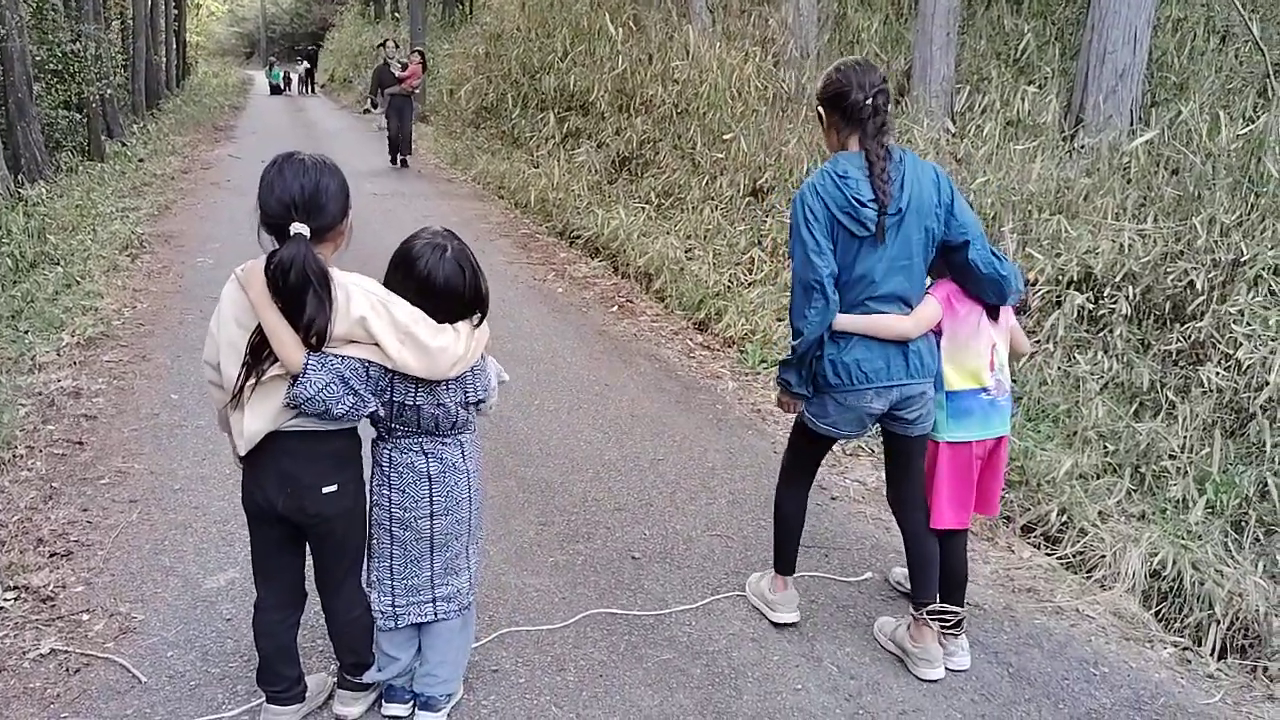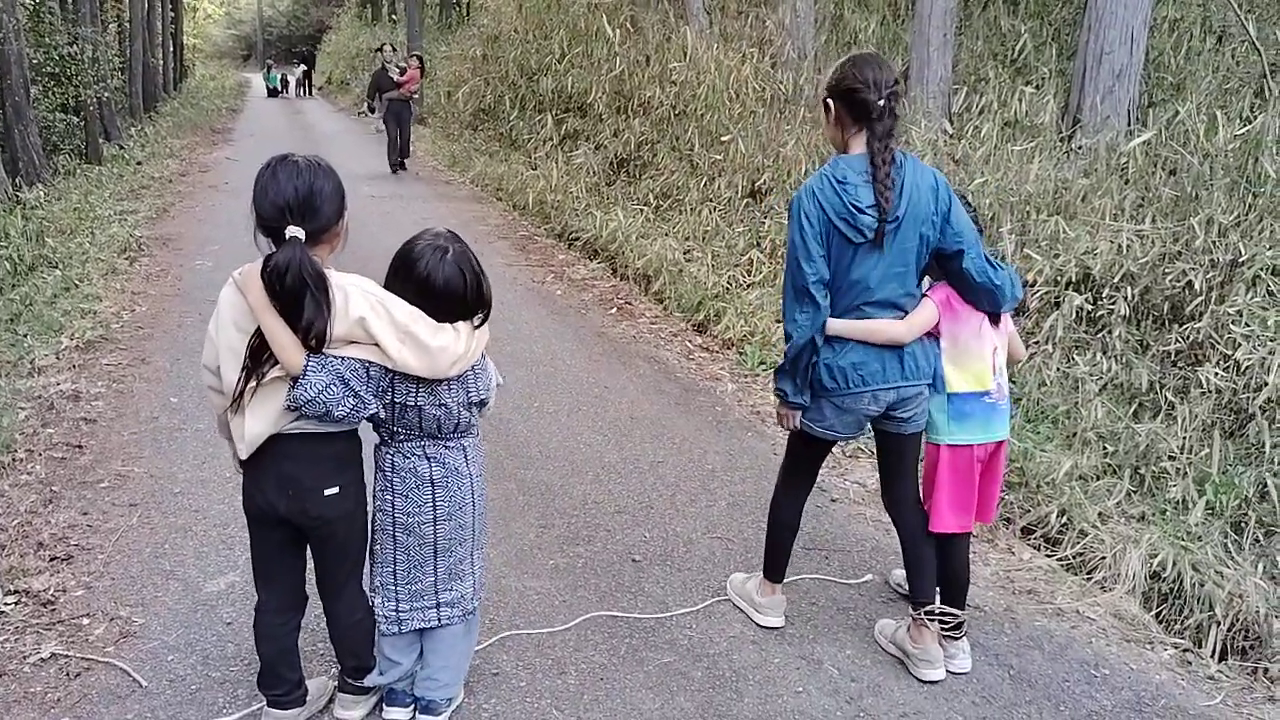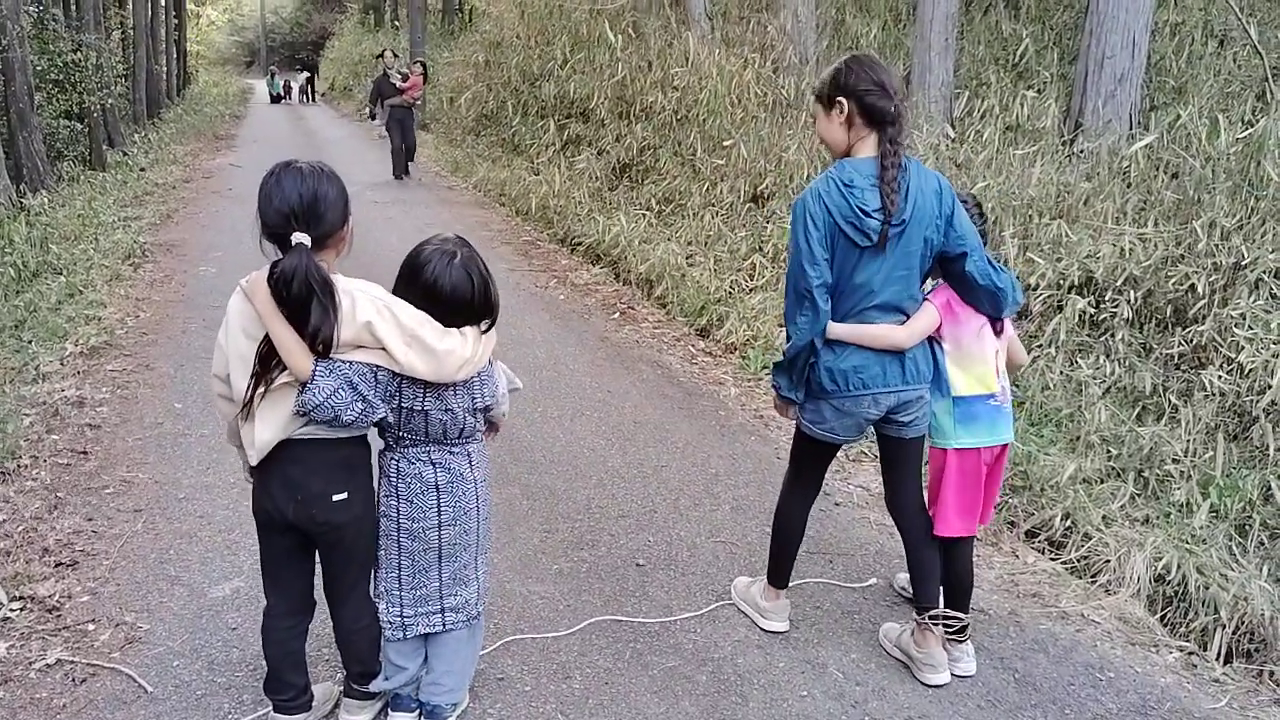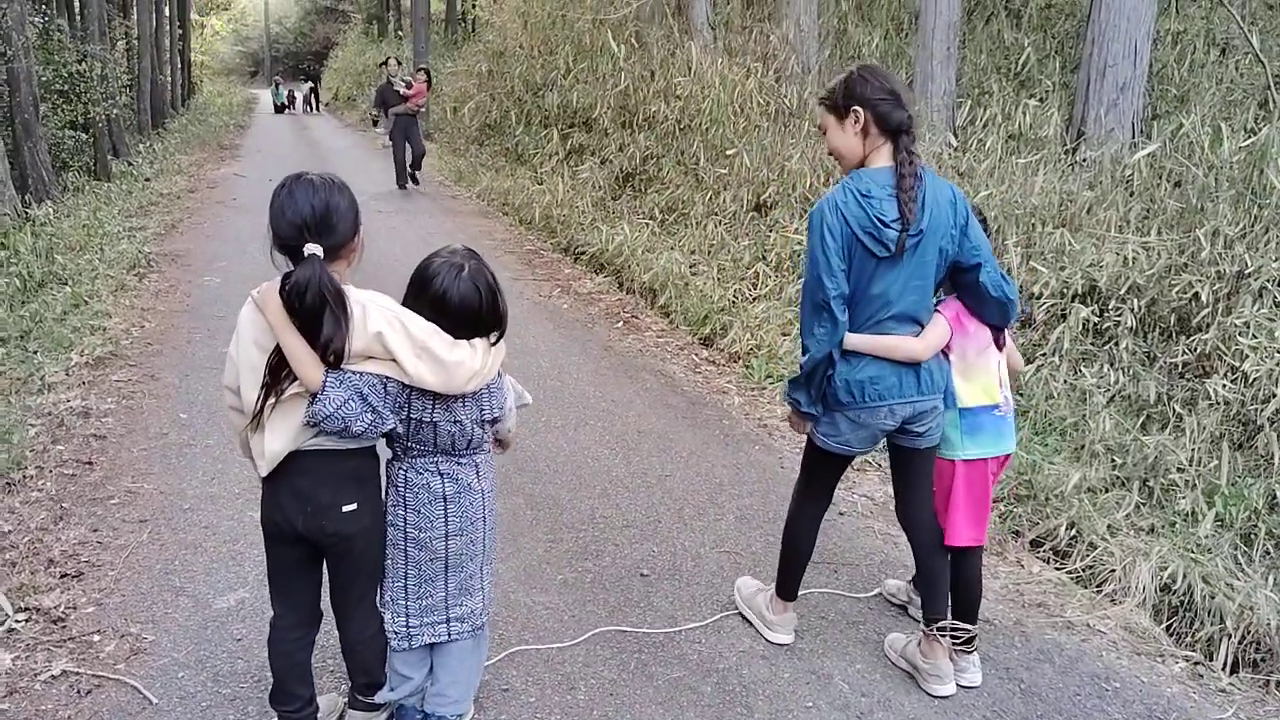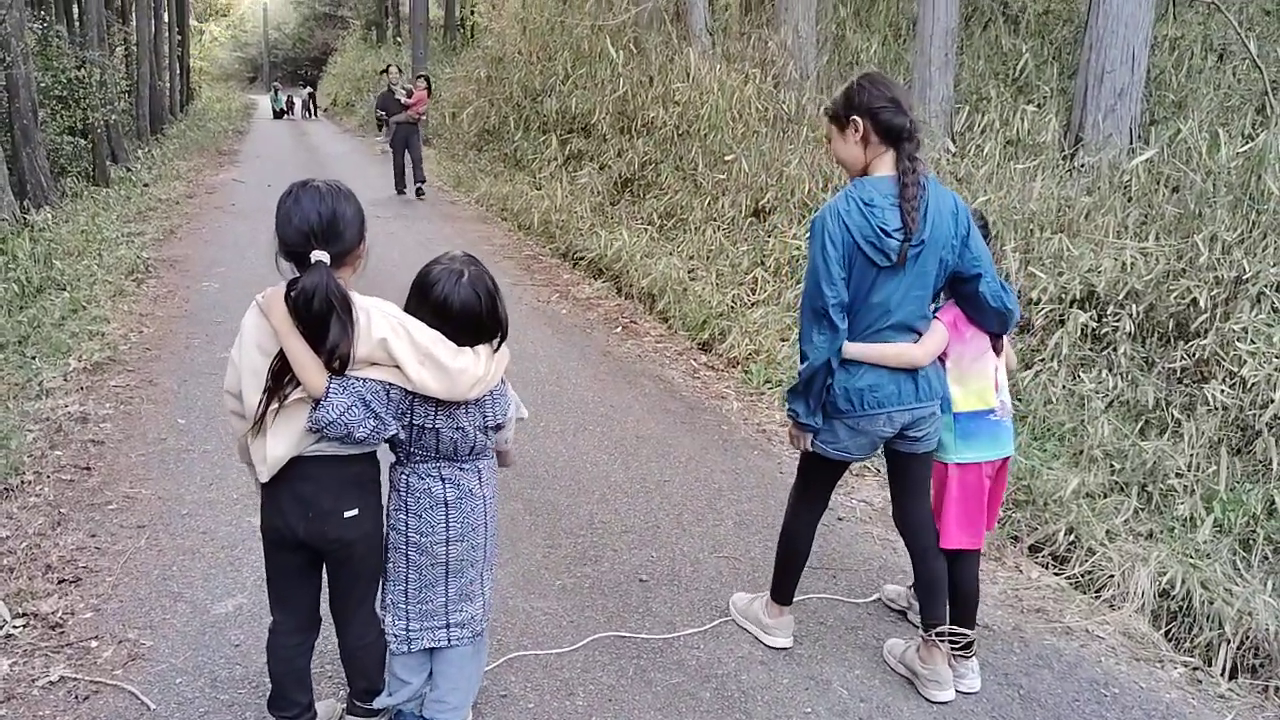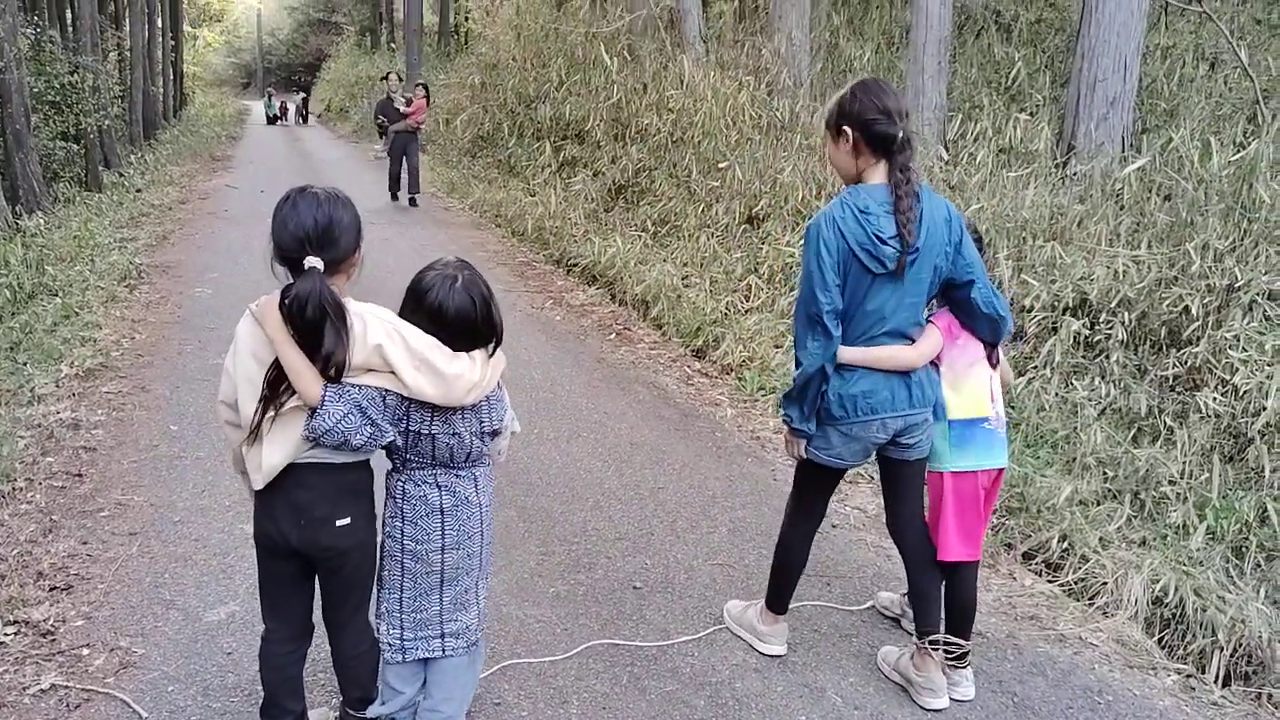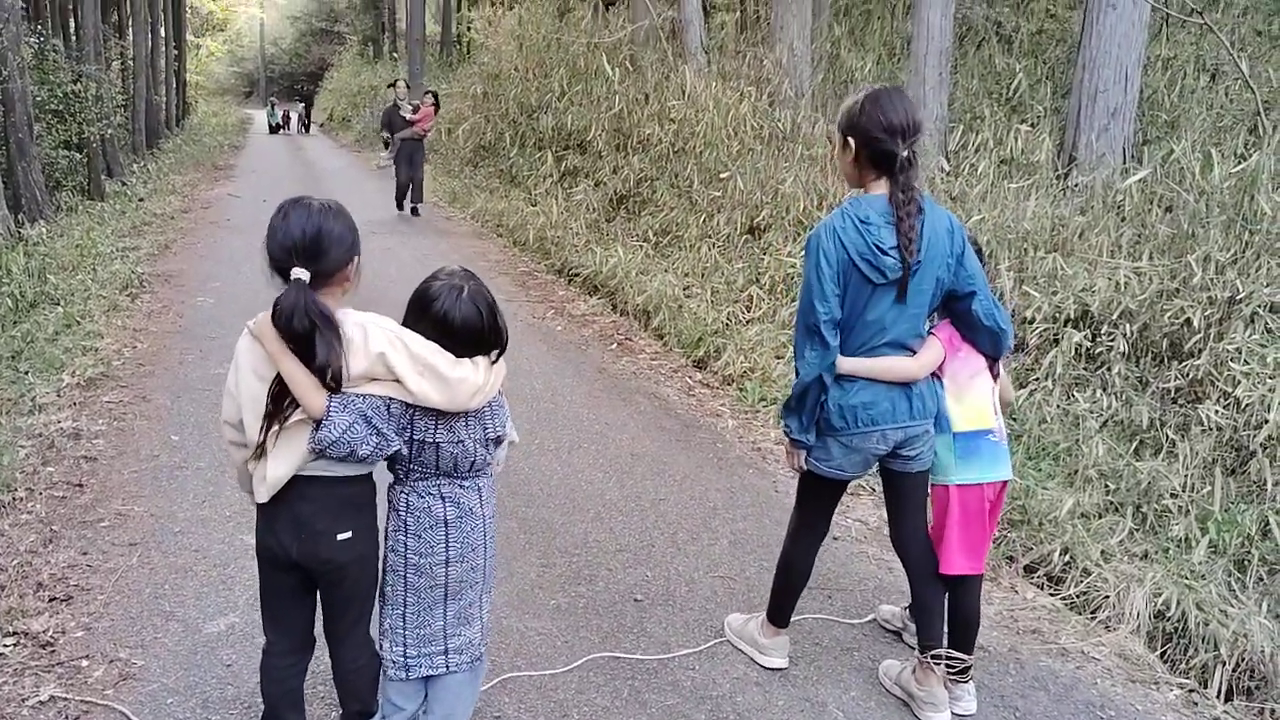
dt=0.2s
person 1, frame 1
left shoulder: (818, 194)
right shoulder: (931, 180)
left elbow: (813, 299)
right elbow: (978, 261)
left wrist: (794, 377)
right wrist: (1013, 288)
left hip: (846, 373)
right hip: (914, 369)
left knee: (796, 473)
right knee: (909, 493)
left ankle: (781, 588)
right ankle: (924, 633)
person 1, frame 2
left shoulder: (815, 196)
right shoulder: (930, 186)
left elbow: (806, 304)
right elbow: (975, 270)
left wrist: (791, 387)
right wrist: (1011, 293)
left hip: (840, 375)
right hip: (909, 372)
left knee: (795, 480)
right knee: (904, 494)
left ankle: (768, 592)
right ankle: (924, 633)
person 1, frame 3
left shoulder: (820, 198)
right shoulder: (932, 189)
left elbow: (807, 306)
right elbow: (977, 274)
left wrist: (789, 382)
right wrist: (1012, 299)
left hip: (840, 379)
right hip: (910, 376)
left knee: (801, 486)
right knee: (907, 498)
left ankle: (773, 596)
right ankle: (929, 638)
person 1, frame 4
left shoulder: (837, 208)
right shoulder: (945, 199)
left elbow: (824, 317)
right elbow: (988, 287)
left wrist: (804, 396)
right wrist: (1008, 315)
left hip: (855, 390)
right hip: (922, 386)
left knee: (811, 498)
right knee: (920, 509)
left ankle: (780, 607)
right ankle: (936, 650)
person 1, frame 5
left shoulder: (838, 216)
right shoulder: (947, 207)
left elbow: (824, 325)
right elbow: (990, 297)
left wrist: (804, 407)
right wrist: (1002, 327)
left hip: (854, 397)
right hip: (920, 393)
left knee: (807, 502)
right knee: (917, 514)
left ankle: (776, 611)
right ankle: (935, 656)
person 1, frame 6
left shoulder: (832, 223)
right shoulder: (940, 215)
left elbow: (818, 332)
right elbow: (982, 305)
left wrist: (799, 413)
right wrist: (996, 340)
left hip: (848, 403)
right hip: (913, 400)
left knee: (805, 512)
right knee: (910, 521)
left ankle: (771, 620)
right ankle: (929, 664)
person 1, frame 7
left shoulder: (834, 233)
right shoulder: (942, 227)
left elbow: (817, 341)
right elbow: (983, 317)
left wrist: (799, 424)
right wrist: (996, 360)
left hip: (848, 414)
right hip: (914, 411)
left knee: (808, 524)
right knee: (914, 533)
left ankle: (772, 634)
person 2, frame 1
left shoulder: (240, 289)
right shoulder: (356, 299)
left elbow: (217, 376)
right elbow: (439, 353)
right wrist: (476, 329)
left hip: (262, 465)
right hip: (329, 465)
left knee: (275, 590)
right knee: (342, 585)
person 2, frame 2
left shoulder: (238, 293)
right shoulder: (354, 300)
left elbow: (216, 380)
right elbow: (441, 352)
right wrist: (475, 330)
left hip: (263, 469)
right hip: (330, 468)
left knee: (276, 593)
right knee: (344, 588)
person 2, frame 3
left shoulder: (246, 301)
right shoulder: (362, 305)
left elbow: (226, 389)
right elbow: (449, 356)
right wrist: (482, 335)
left hip: (273, 475)
right hip: (339, 474)
left knee: (284, 600)
right knee: (351, 594)
person 2, frame 4
left shoulder: (257, 312)
right shoulder: (373, 317)
left elbow: (237, 400)
right elbow: (459, 369)
right wrist: (492, 347)
left hip: (282, 487)
right hip: (349, 485)
left knee: (291, 611)
right knee: (357, 605)
person 2, frame 5
left shoulder: (261, 317)
right shoulder: (376, 323)
left elbow: (238, 404)
right elbow: (463, 376)
right wrist: (496, 354)
left hip: (282, 491)
right hip: (349, 491)
left knee: (290, 618)
right knee: (356, 612)
person 2, frame 6
left shoulder: (255, 325)
right shoulder: (372, 329)
left elbow: (232, 414)
right elbow: (459, 381)
right wrist: (493, 358)
left hip: (275, 500)
right hip: (342, 499)
left knee: (282, 627)
right knee: (349, 621)
person 2, frame 7
left shoulder: (255, 339)
right shoulder: (373, 339)
left elbow: (236, 431)
right elbow: (462, 385)
right wrist: (494, 366)
left hip: (278, 514)
right hip: (345, 511)
left knee: (284, 640)
right knee: (350, 635)
person 3, frame 1
left shoulder: (378, 361)
right shoulder: (471, 358)
left elbow: (301, 365)
left wrist: (260, 295)
left hip: (397, 486)
right hip: (456, 485)
left knee: (395, 581)
right knee: (450, 583)
person 3, frame 2
left shoulder: (379, 364)
right shoulder: (473, 362)
left elbow: (302, 367)
left wrist: (257, 298)
left hip: (399, 489)
right hip: (457, 487)
left knee: (397, 584)
right knee: (453, 586)
person 3, frame 3
left shoulder: (387, 369)
right shoulder: (480, 367)
left elbow: (311, 373)
right elbow: (498, 412)
left wrist: (265, 304)
left hip: (405, 496)
right hip: (463, 494)
left knee: (402, 589)
right knee: (458, 591)
person 3, frame 4
left shoulder: (397, 380)
right shoulder: (487, 379)
left elbow: (320, 383)
right elbow: (504, 427)
left wrist: (276, 315)
right wrist: (501, 440)
left hip: (412, 506)
right hip: (469, 506)
left knee: (409, 600)
right knee: (463, 601)
person 3, frame 5
left shoulder: (399, 385)
right shoulder: (491, 387)
left elbow: (323, 390)
left wrist: (281, 320)
left hip: (414, 512)
right hip: (471, 513)
left knee: (409, 607)
right knee: (463, 608)
person 3, frame 6
left shoulder: (396, 391)
right shoulder: (488, 392)
left elbow: (319, 397)
right elbow: (495, 451)
left wrist: (276, 330)
left hip: (411, 518)
right hip: (468, 520)
left knee: (404, 614)
right knee: (459, 617)
person 3, frame 7
left shoulder: (398, 402)
right shoulder: (491, 401)
left elbow: (323, 408)
right elbow: (494, 458)
left wrist: (274, 343)
left hip: (414, 530)
right hip: (470, 534)
left knee: (406, 628)
right knee: (461, 629)
person 4, frame 1
left shoulder: (944, 292)
left elbow: (908, 327)
right elbow: (1022, 346)
left wrist: (837, 320)
left hip: (957, 426)
right hip: (994, 420)
left knee: (949, 525)
right knee: (952, 518)
left ankle: (951, 638)
right ankle: (932, 585)
person 4, frame 2
left shoulder: (944, 295)
left elbow: (902, 332)
right elbow: (1018, 353)
left wrist: (830, 325)
left hip: (957, 427)
right hip: (992, 420)
left knee: (951, 525)
right knee: (953, 518)
left ankle: (952, 638)
right ankle: (928, 575)
person 4, frame 3
left shoulder: (944, 299)
left elbow: (902, 338)
right elbow: (1019, 359)
left wrist: (829, 329)
left hip: (962, 433)
right hip: (995, 425)
left knee: (956, 531)
right knee: (952, 523)
left ankle: (957, 643)
right ankle: (932, 586)
person 4, frame 4
left shoulder: (952, 310)
left elbow: (918, 349)
right elbow: (1015, 364)
left wrist: (845, 339)
left hip: (967, 441)
right hip: (995, 433)
left knee: (964, 542)
right knee: (944, 522)
left ankle: (964, 653)
right ankle: (923, 592)
person 4, frame 5
left shoulder: (951, 315)
left elbow: (918, 355)
right elbow: (1009, 364)
left wrist: (845, 348)
left hip: (964, 445)
right hip: (994, 437)
left knee: (960, 545)
right knee: (946, 529)
left ankle: (962, 659)
right ankle: (924, 597)
person 4, frame 6
left shoulder: (945, 322)
left elbow: (913, 357)
right elbow: (1005, 378)
left wrist: (841, 353)
left hip: (959, 454)
right hip: (988, 448)
left knee: (958, 554)
right knee: (944, 539)
left ankle: (957, 667)
right ankle: (918, 605)
person 4, frame 7
left shoulder: (946, 333)
left elbow: (914, 368)
right elbow: (1007, 395)
left wrist: (841, 363)
left hip: (963, 466)
right hip: (991, 460)
left knee: (963, 567)
right knee: (947, 551)
left ankle: (958, 681)
right ankle: (920, 617)
